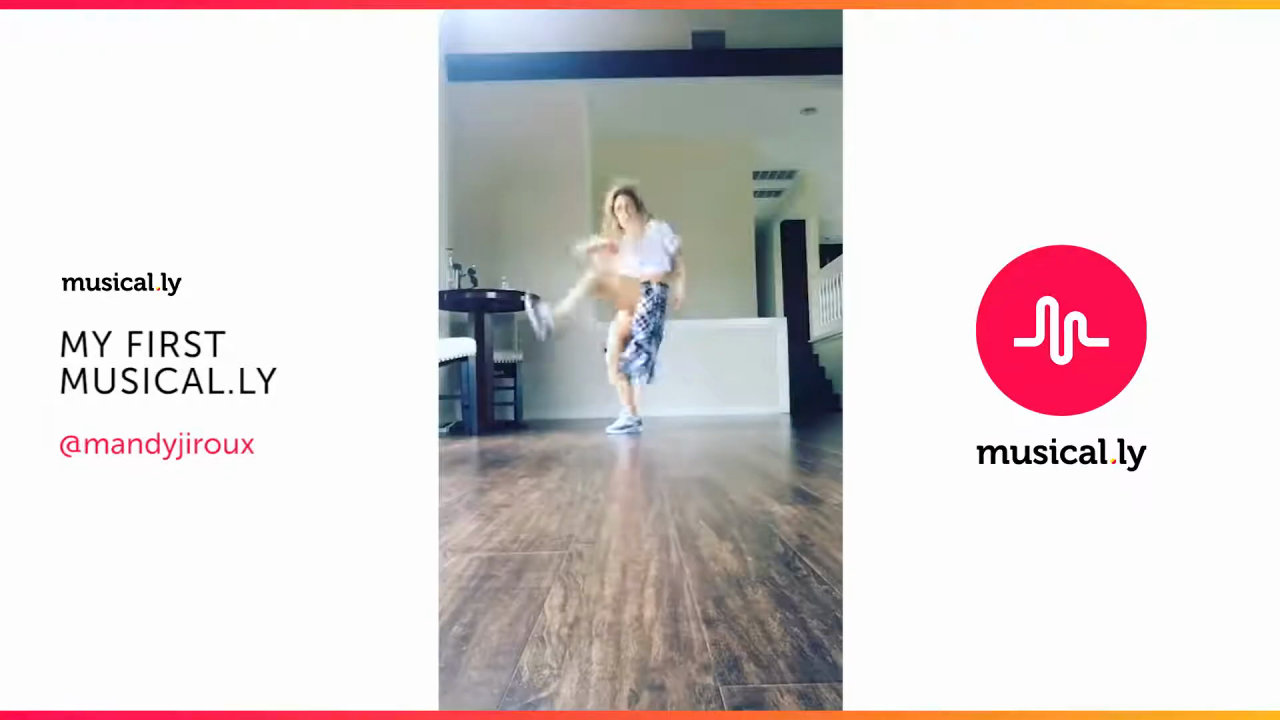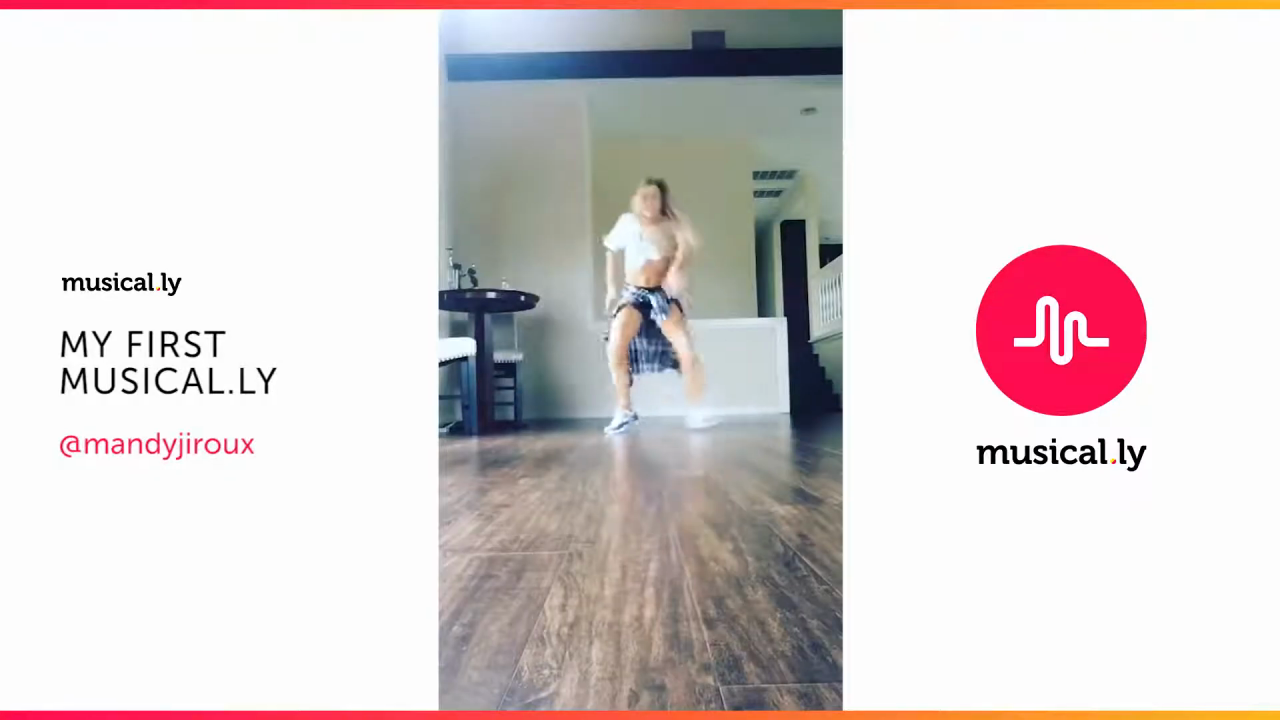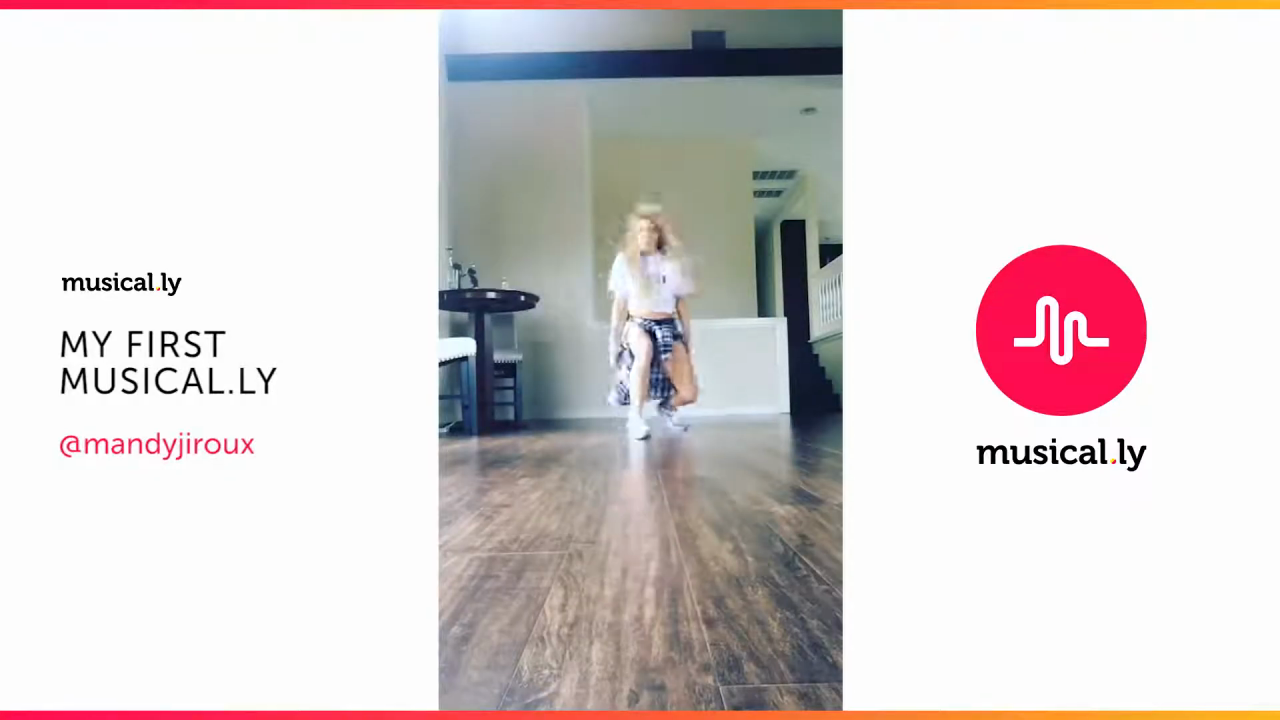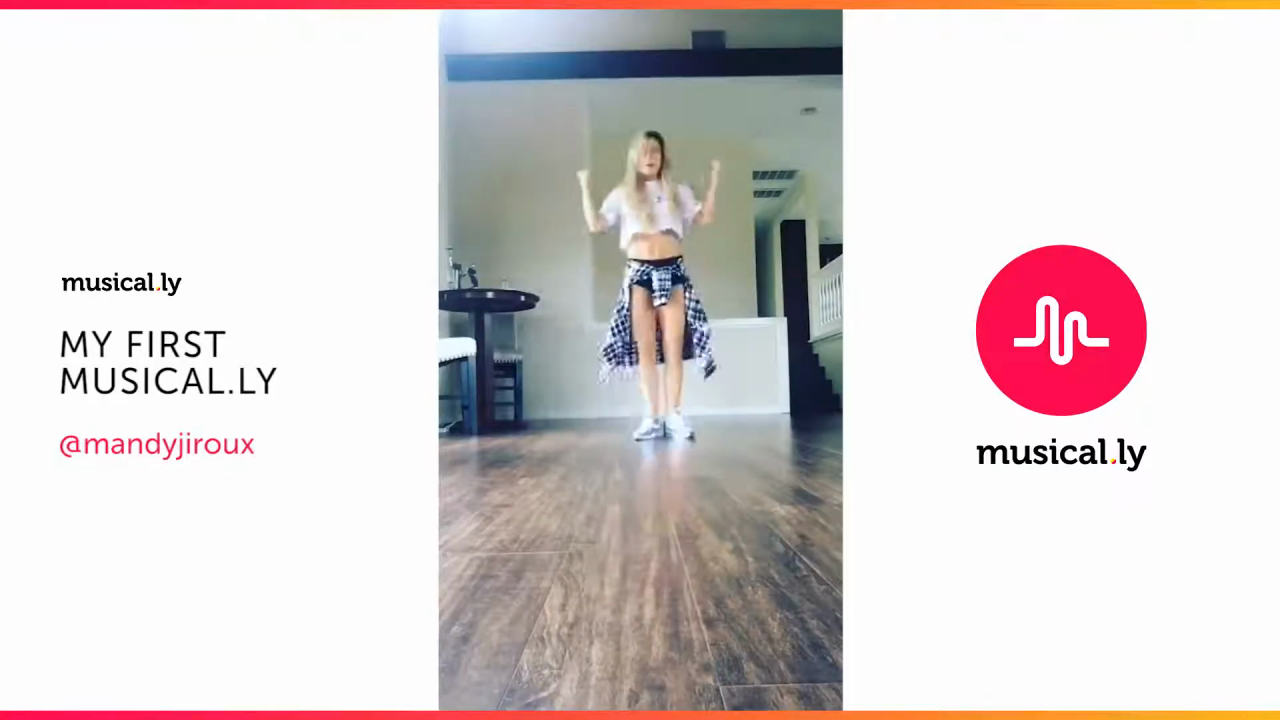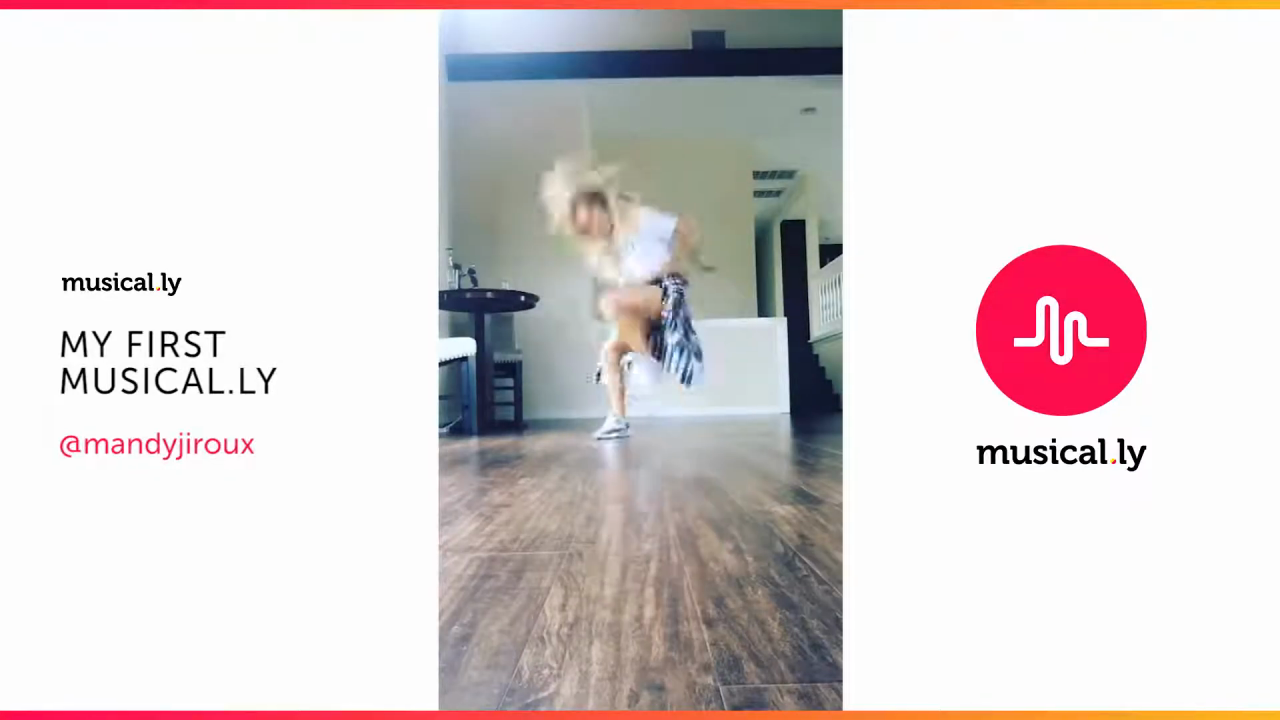
dt=1s
person 1, frame 1
left shoulder: (656, 228)
right shoulder: (618, 239)
left elbow: (677, 256)
left wrist: (679, 285)
left hip: (652, 295)
right hip: (630, 298)
left knee: (594, 278)
right knee: (613, 357)
left ankle: (551, 316)
right ankle: (630, 416)
person 1, frame 2
left shoulder: (672, 226)
right shoulder: (628, 222)
left elbow: (685, 251)
right elbow: (613, 253)
left wrist: (677, 271)
right wrist: (611, 289)
left hip: (661, 297)
right hip: (632, 296)
left knee: (686, 350)
right knee: (616, 351)
left ankle: (696, 410)
right ankle: (624, 411)
person 1, frame 3
left shoulder: (674, 263)
right shoulder: (625, 260)
left elbow: (681, 304)
right elbow: (619, 302)
left wrist: (688, 342)
right wrist: (614, 338)
left hip: (668, 328)
right hip: (638, 324)
left knee: (688, 393)
right knee: (644, 352)
left ankle: (667, 407)
right ankle: (636, 417)
person 1, frame 4
left shoulder: (678, 191)
right shoulder: (622, 194)
left elbow: (705, 218)
right elbow: (596, 226)
left wrist: (713, 182)
right wrist: (585, 188)
left hip: (672, 270)
right hip: (639, 272)
left knee: (673, 345)
right knee: (644, 347)
left ankle: (673, 415)
right ankle: (653, 417)
person 1, frame 5
left shoulder: (633, 217)
right shoulder: (598, 237)
left elbow: (686, 228)
left wrist: (690, 260)
left hip: (665, 287)
right hip: (632, 287)
left knee: (612, 306)
right knee: (612, 350)
left ankle: (645, 359)
right ankle: (617, 419)
